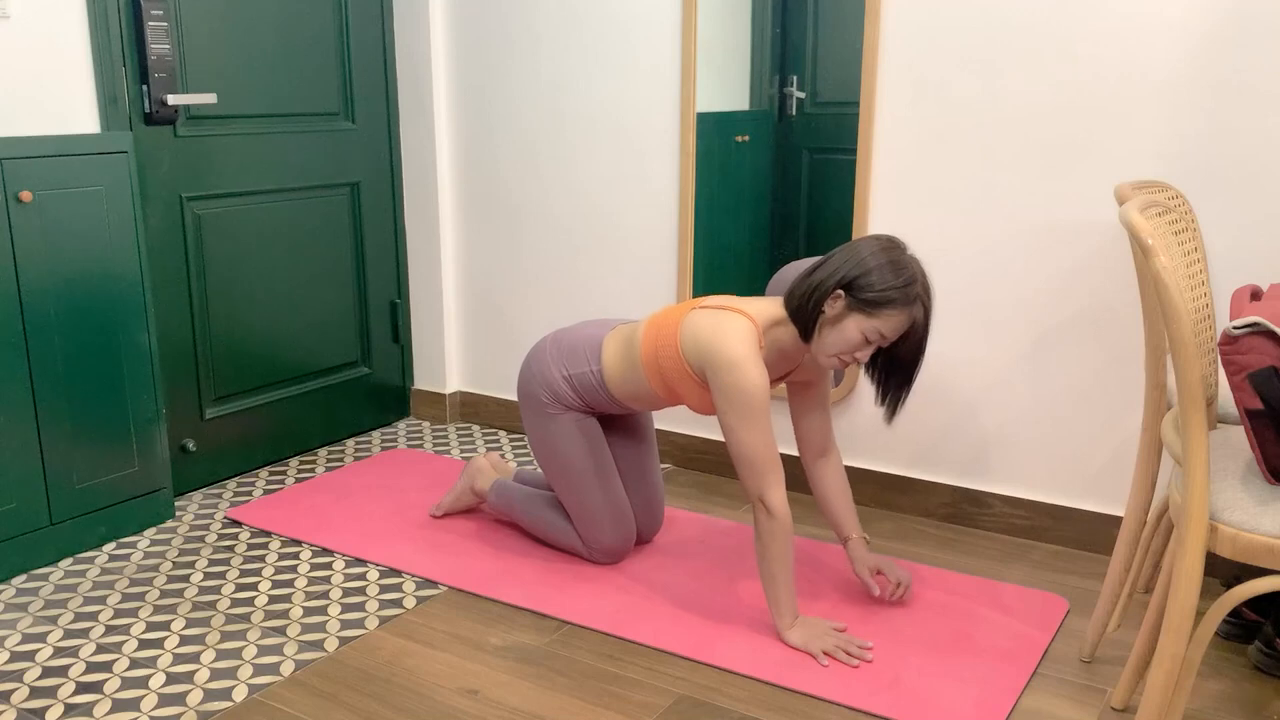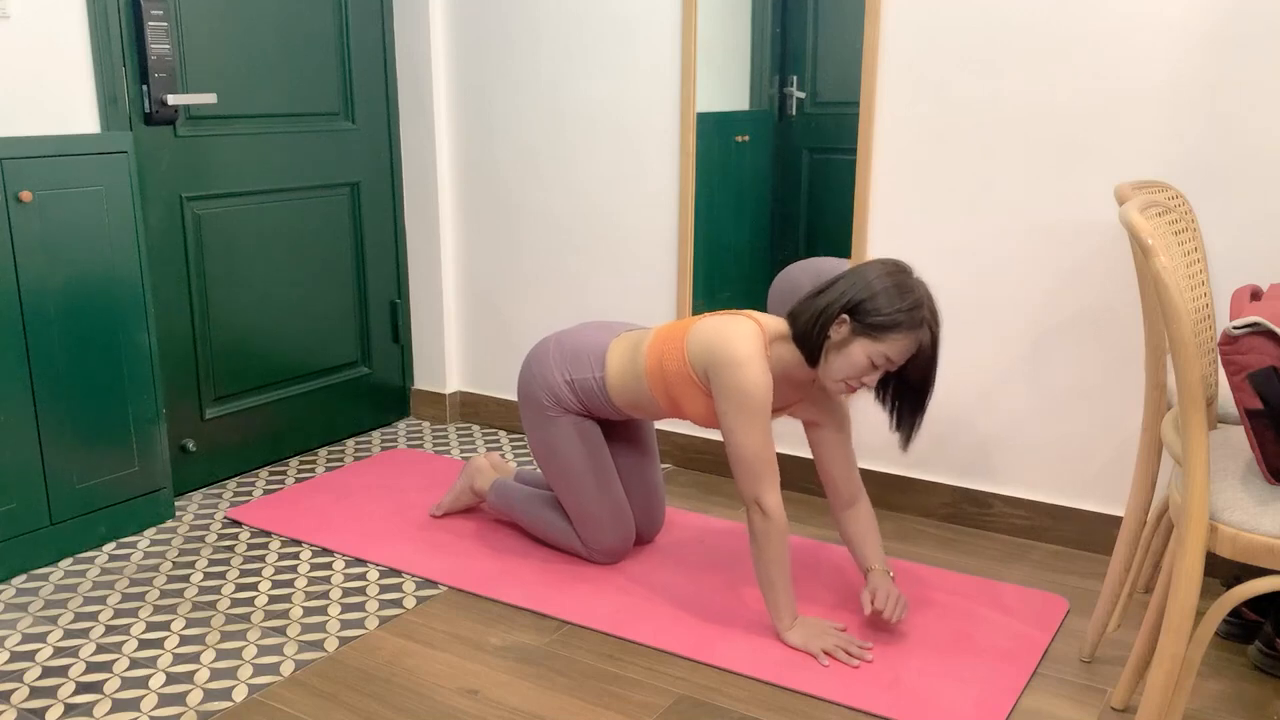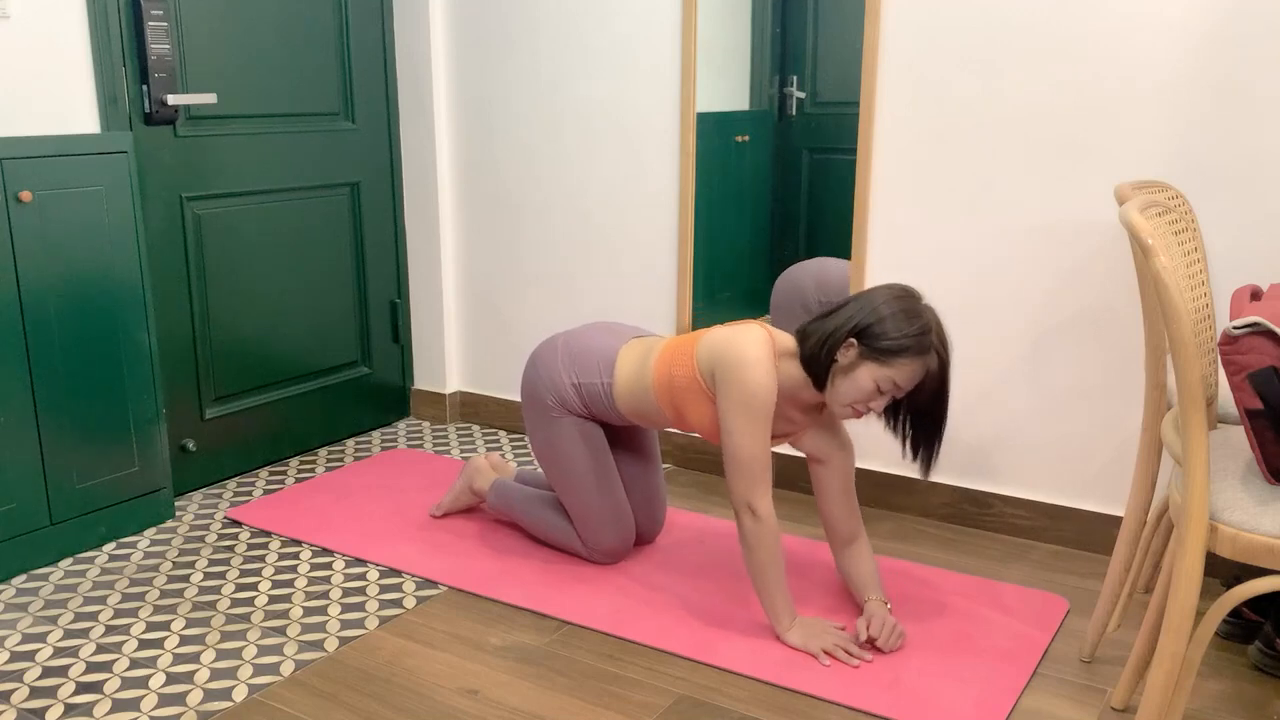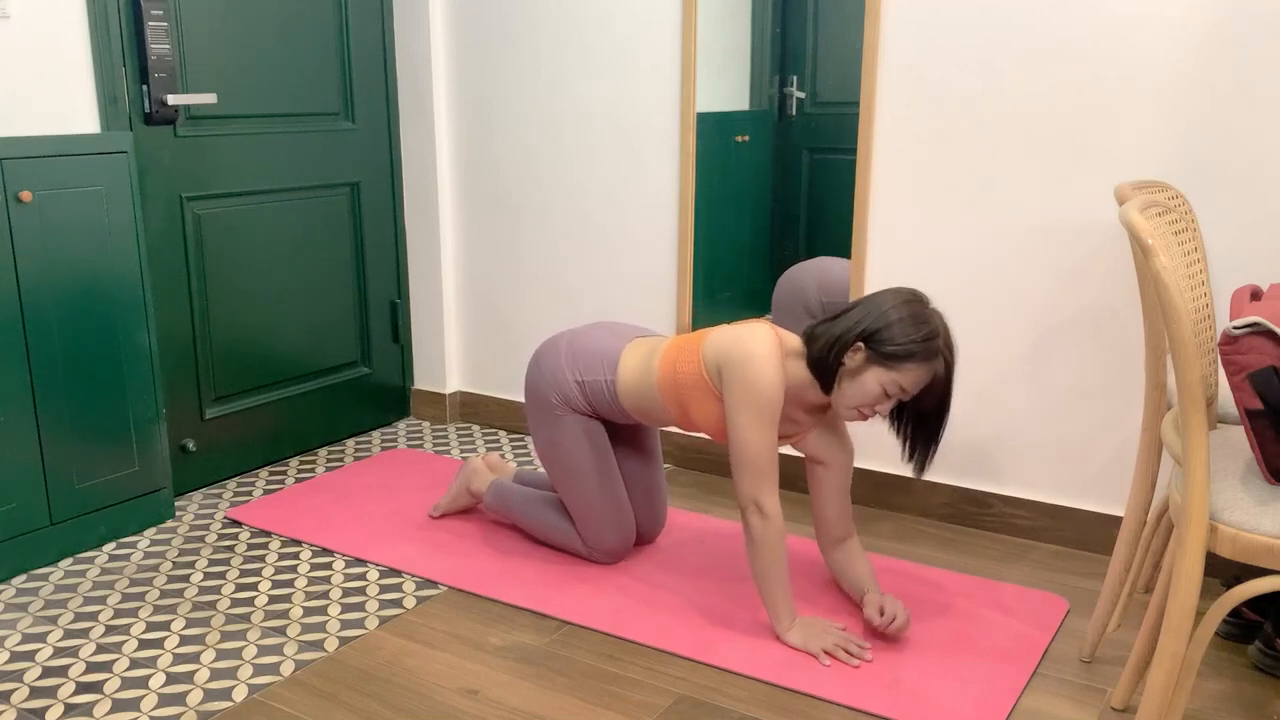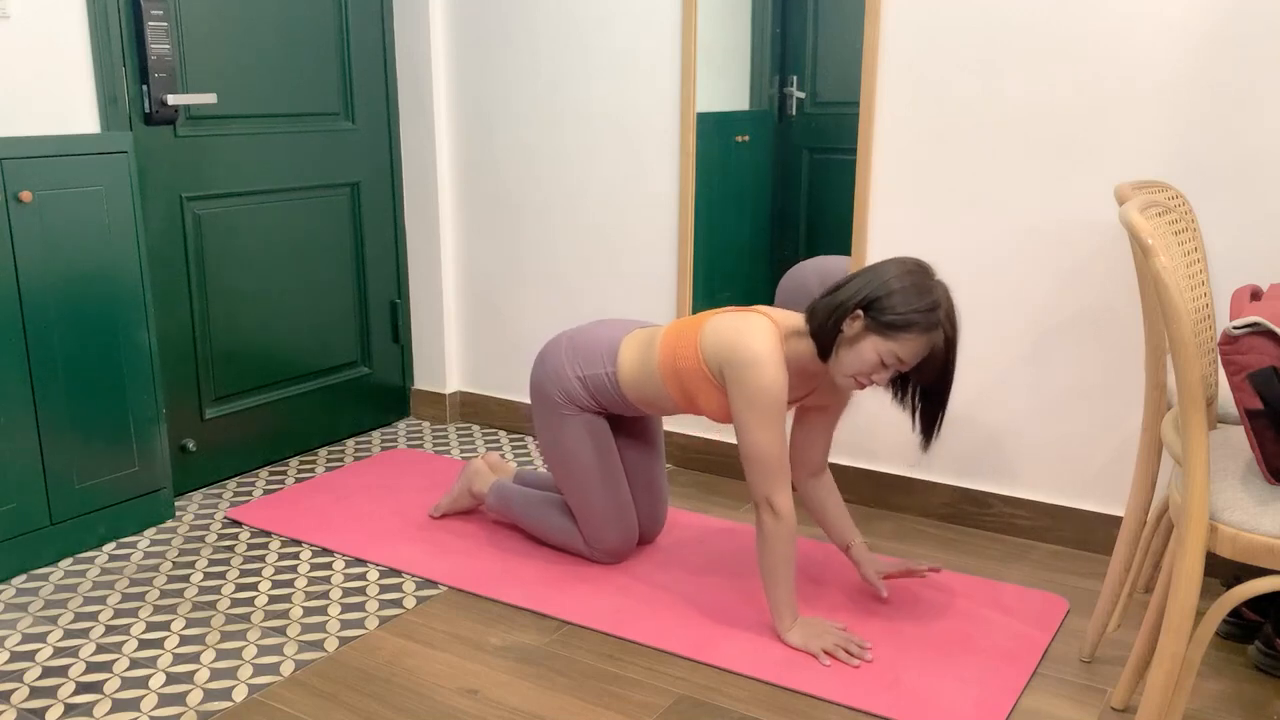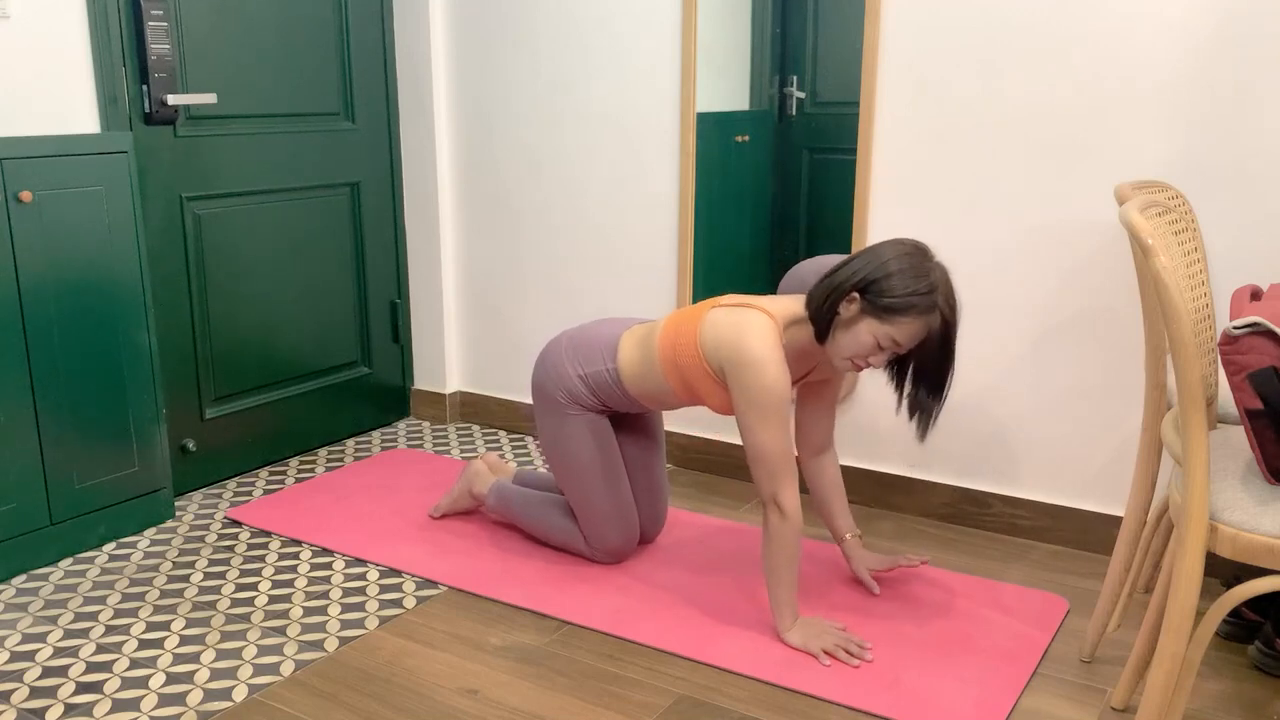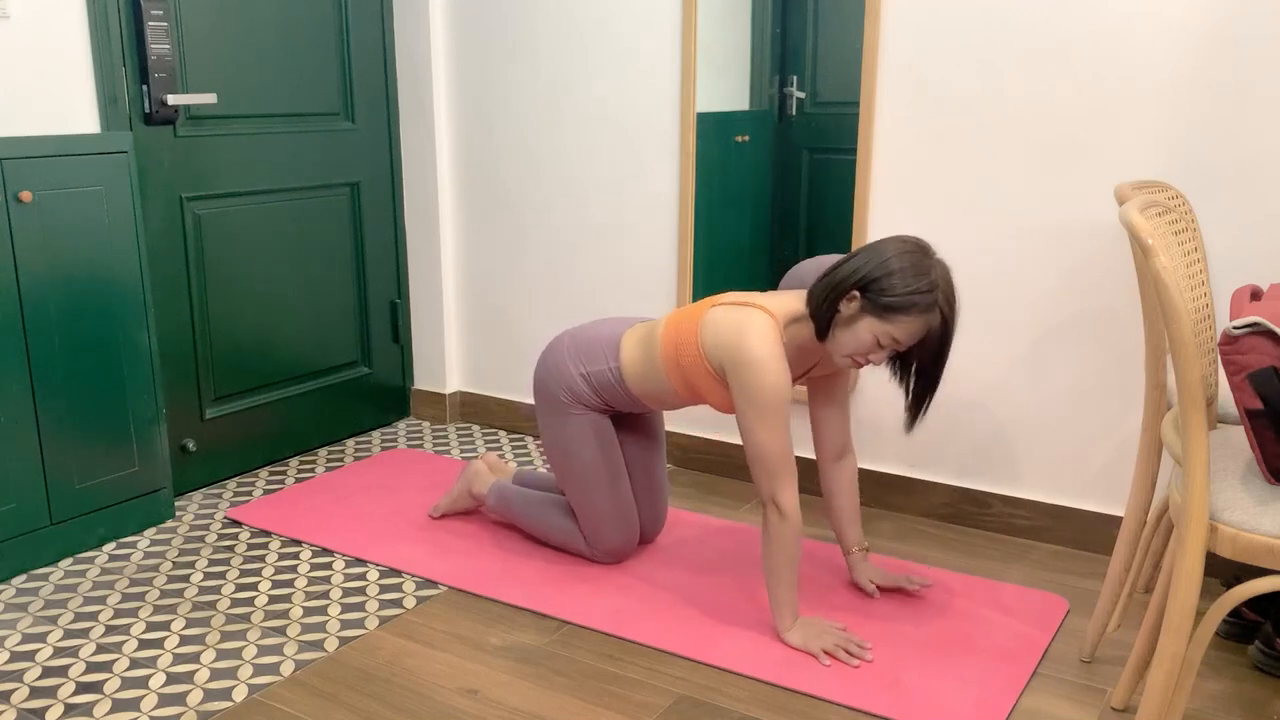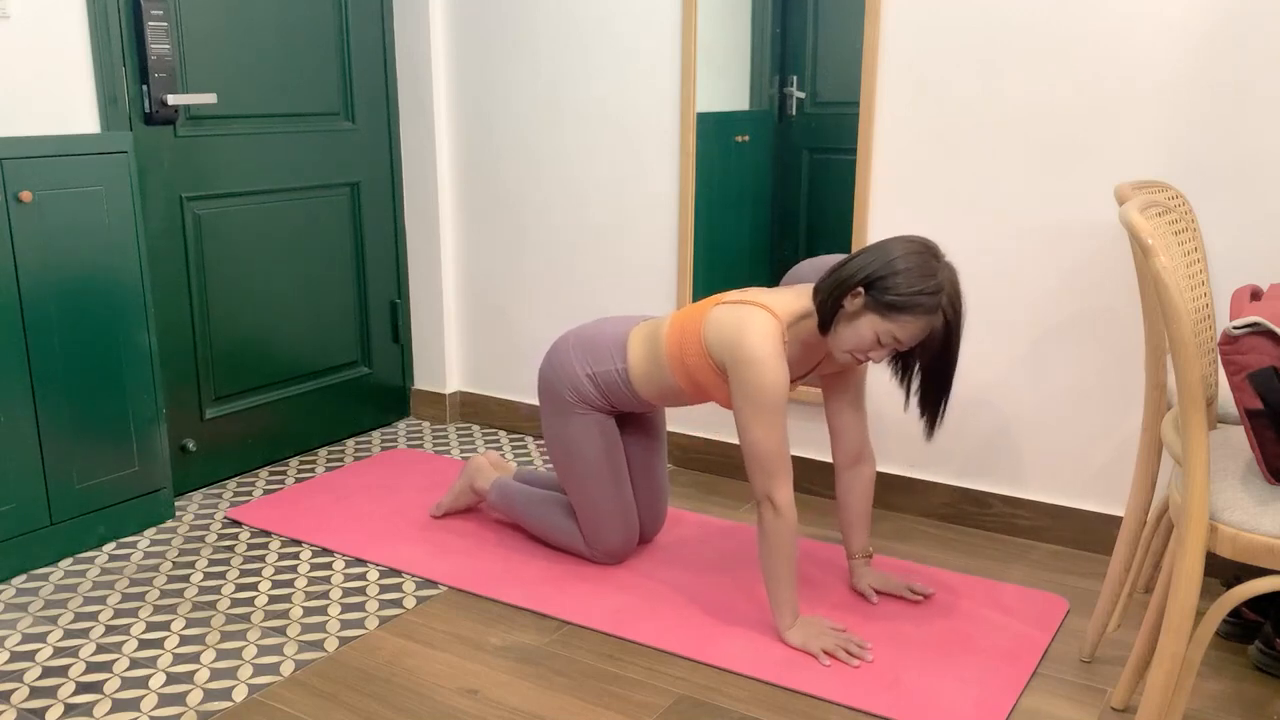
dt=0.5s
person 1, frame 1
left shoulder: (810, 348)
right shoulder: (736, 348)
left elbow: (820, 454)
right elbow: (769, 500)
left wrist: (856, 545)
right wrist: (789, 623)
left hip: (613, 382)
right hip: (558, 381)
left knee: (644, 529)
right knee: (609, 543)
left ankle: (507, 473)
right ankle: (487, 483)
person 1, frame 2
left shoulder: (818, 392)
right shoulder: (744, 356)
left elbow: (849, 501)
right elbow: (763, 504)
left wrist: (878, 573)
right wrist: (788, 623)
left hip: (610, 370)
right hip: (558, 382)
left knee: (645, 529)
right knee: (608, 544)
left ankle: (507, 473)
right ankle: (485, 482)
person 1, frame 3
left shoulder: (822, 432)
right shoulder: (751, 362)
left elbow: (849, 540)
right elbow: (752, 509)
left wrist: (875, 603)
right wrist: (787, 624)
left hip: (616, 369)
right hip: (562, 381)
left knee: (645, 530)
right knee: (608, 544)
left ankle: (505, 473)
right ankle: (484, 484)
person 1, frame 4
left shoulder: (825, 433)
right shoulder: (758, 361)
left elbow: (839, 541)
right elbow: (759, 507)
left wrist: (872, 595)
right wrist: (787, 624)
left hip: (617, 370)
right hip: (565, 379)
left knee: (646, 530)
right knee: (608, 544)
left ankle: (503, 472)
right ankle: (482, 484)
person 1, frame 5
left shoulder: (831, 375)
right shoulder: (759, 355)
left elbow: (810, 476)
right elbow: (773, 504)
left wrist: (859, 554)
right wrist: (789, 624)
left hip: (623, 368)
right hip: (570, 377)
left knee: (646, 529)
right knee: (611, 543)
left ankle: (504, 472)
right ankle: (483, 486)
person 1, frame 6
left shoulder: (828, 342)
right shoulder: (758, 350)
left elbow: (817, 452)
right elbow: (780, 501)
left wrist: (852, 546)
right wrist: (789, 623)
left hip: (624, 376)
right hip: (572, 380)
left knee: (647, 528)
right knee: (612, 543)
left ankle: (504, 473)
right ankle: (484, 487)
person 1, frame 7
left shoulder: (831, 337)
right shoulder: (760, 347)
left elbow: (837, 456)
right elbow: (780, 501)
left wrist: (858, 558)
right wrist: (790, 623)
left hip: (626, 378)
right hip: (575, 379)
left knee: (647, 530)
right knee: (611, 544)
left ankle: (505, 473)
right ankle: (485, 487)
person 1, frame 8
left shoulder: (837, 333)
right shoulder: (760, 343)
left elbow: (855, 460)
right elbow: (774, 498)
left wrist: (861, 563)
right wrist: (789, 622)
left hip: (630, 378)
right hip: (580, 378)
left knee: (646, 528)
right knee: (610, 544)
left ankle: (505, 472)
right ankle: (485, 482)
